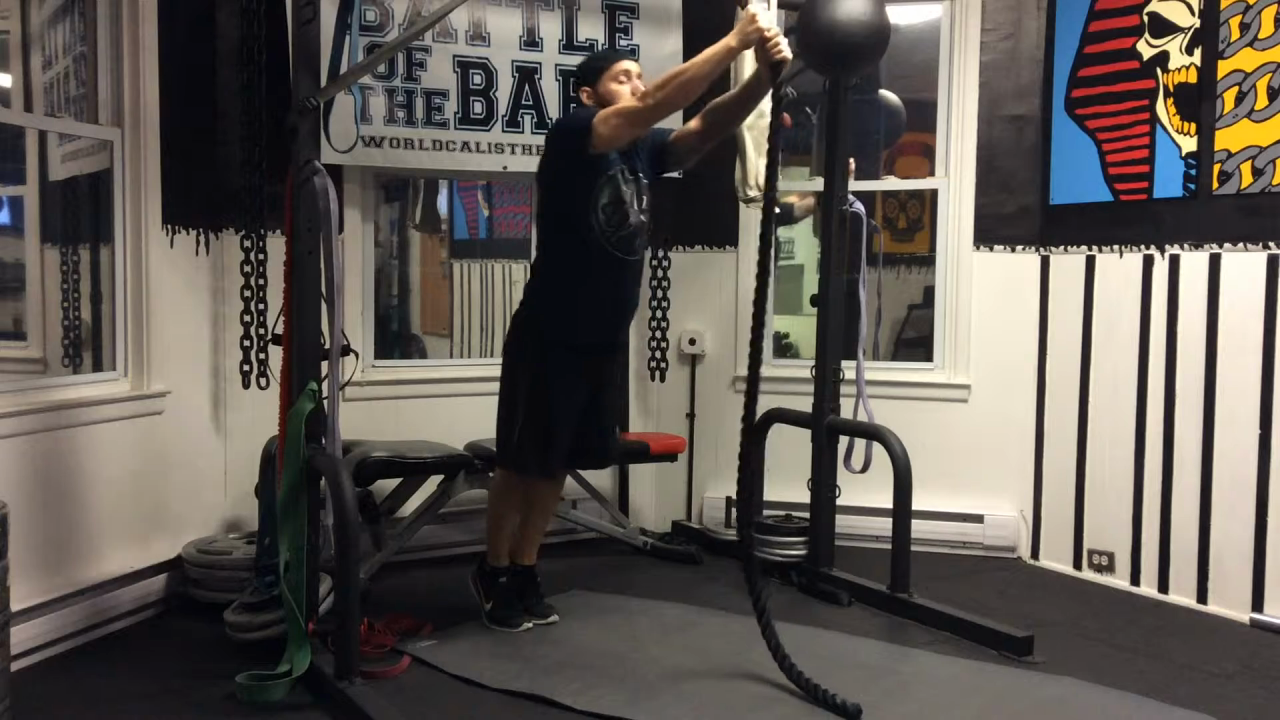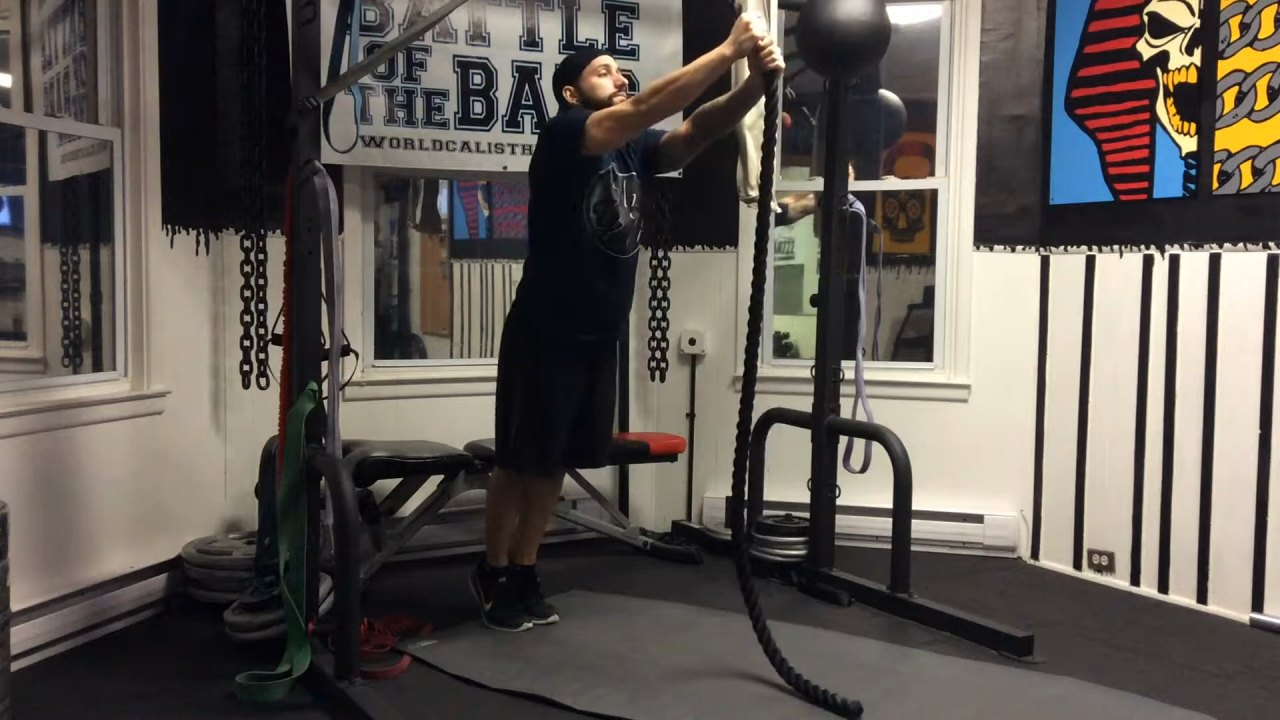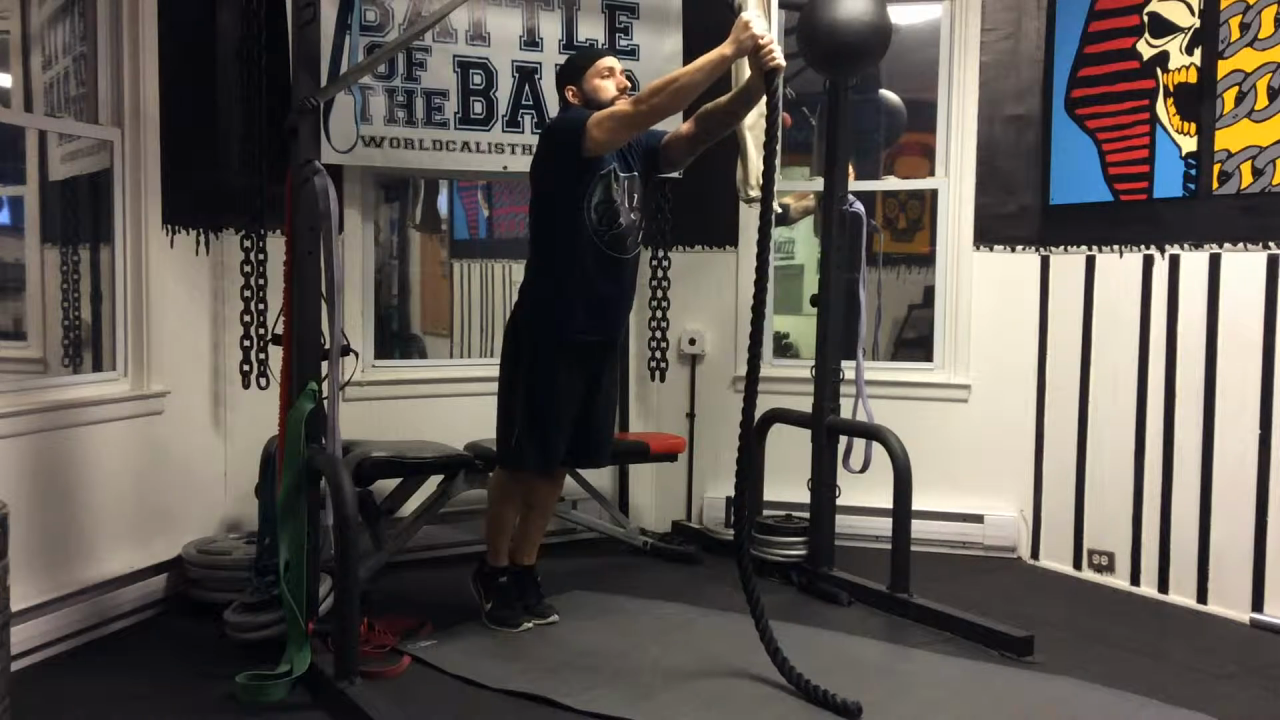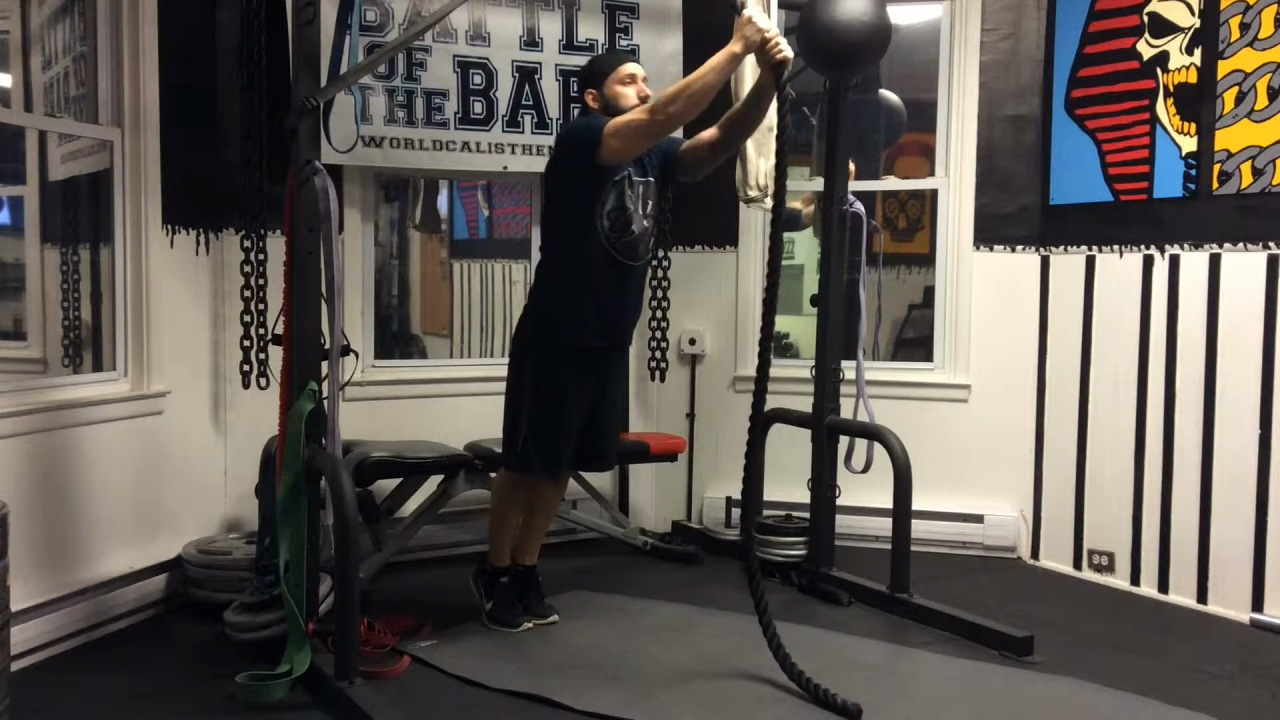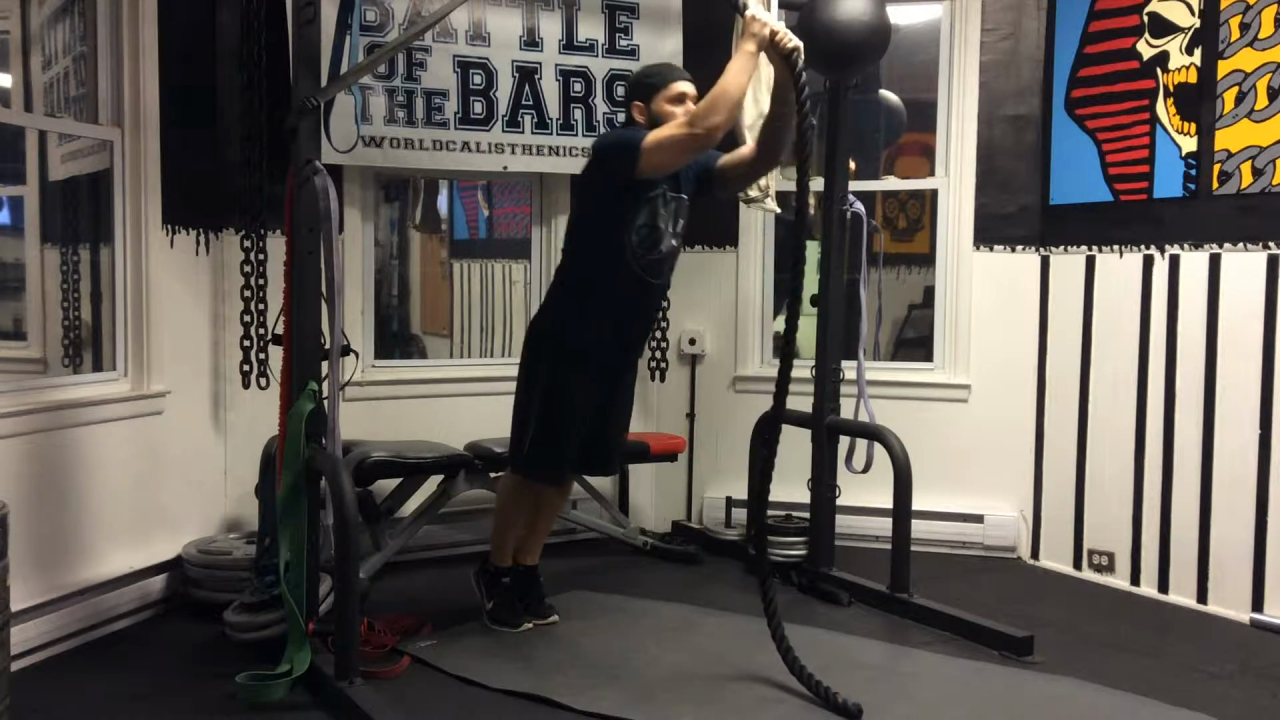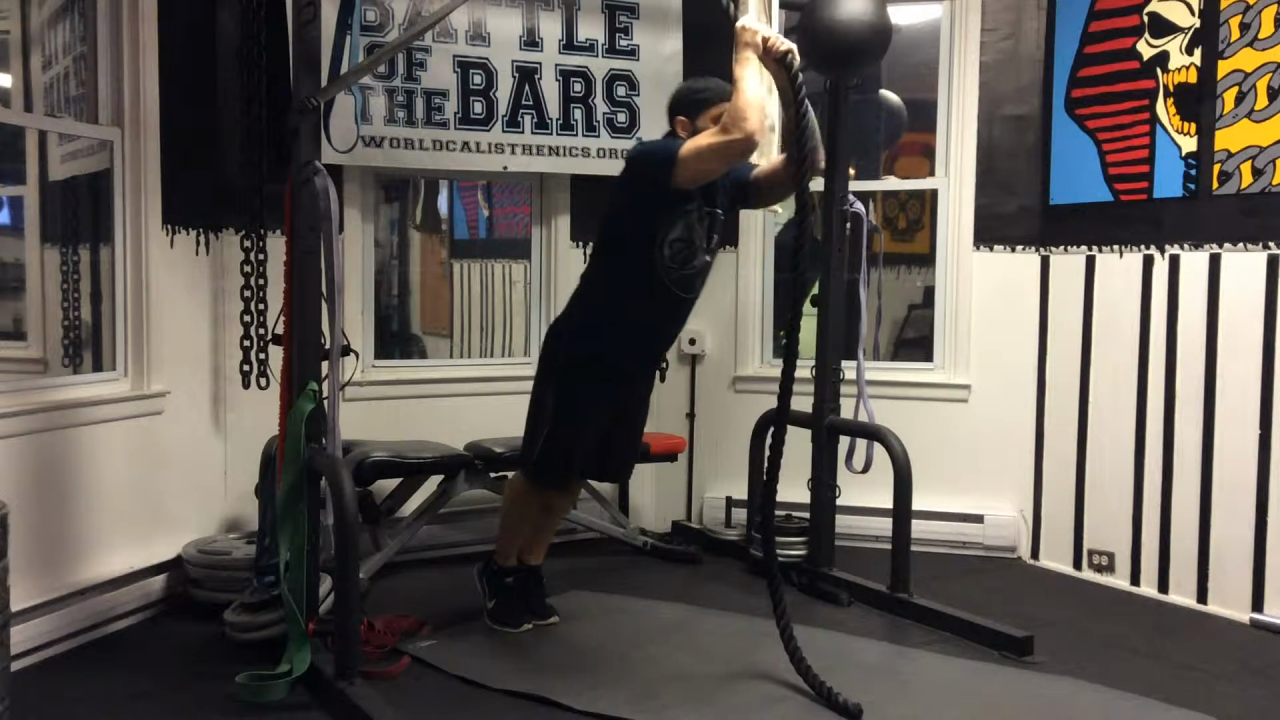
dt=0.3s
person 1, frame 1
left shoulder: (646, 149)
right shoulder: (572, 137)
left elbow: (709, 125)
right elbow: (655, 104)
left wrist: (764, 73)
right wrist: (734, 39)
left hip: (605, 339)
right hip: (550, 337)
left knee: (556, 463)
right knee: (523, 461)
left ankle: (523, 571)
right ankle: (493, 573)
person 1, frame 2
left shoulder: (634, 148)
right shoulder: (562, 136)
left elbow: (697, 128)
right elbow: (649, 108)
left wrist: (755, 80)
right wrist: (728, 49)
left hip: (599, 336)
right hip: (545, 334)
left knee: (554, 462)
right knee: (521, 460)
left ankle: (523, 571)
right ankle: (493, 573)
person 1, frame 3
left shoulder: (637, 149)
right shoulder: (564, 137)
left elbow: (702, 128)
right elbow: (650, 108)
left wrist: (757, 79)
right wrist: (729, 48)
left hip: (602, 336)
right hip: (548, 334)
left knee: (555, 462)
right knee: (521, 460)
left ankle: (523, 571)
right ankle: (493, 573)
person 1, frame 4
left shoulder: (654, 156)
right shoulder: (579, 141)
left elbow: (722, 138)
right elbow: (664, 116)
left wrist: (768, 78)
right wrist: (735, 47)
left hip: (609, 341)
right hip: (556, 338)
left knee: (559, 465)
right knee: (527, 463)
left ankle: (524, 572)
right ankle: (494, 573)
person 1, frame 5
left shoulder: (690, 171)
right shoulder: (616, 151)
left elbow: (765, 156)
right elbow: (708, 128)
left wrist: (782, 76)
right wrist: (748, 45)
left hip: (620, 351)
right hip: (567, 345)
left knee: (566, 470)
right knee: (534, 466)
left ankle: (525, 573)
right ankle: (496, 574)
person 1, frame 6
left shoulder: (725, 184)
right shoulder: (650, 163)
left elbow: (801, 166)
right elbow: (743, 138)
left wrist: (786, 80)
right wrist: (746, 55)
left hip: (638, 360)
right hip: (585, 352)
left knee: (573, 474)
right knee: (546, 469)
left ankle: (527, 572)
right ankle: (499, 571)
